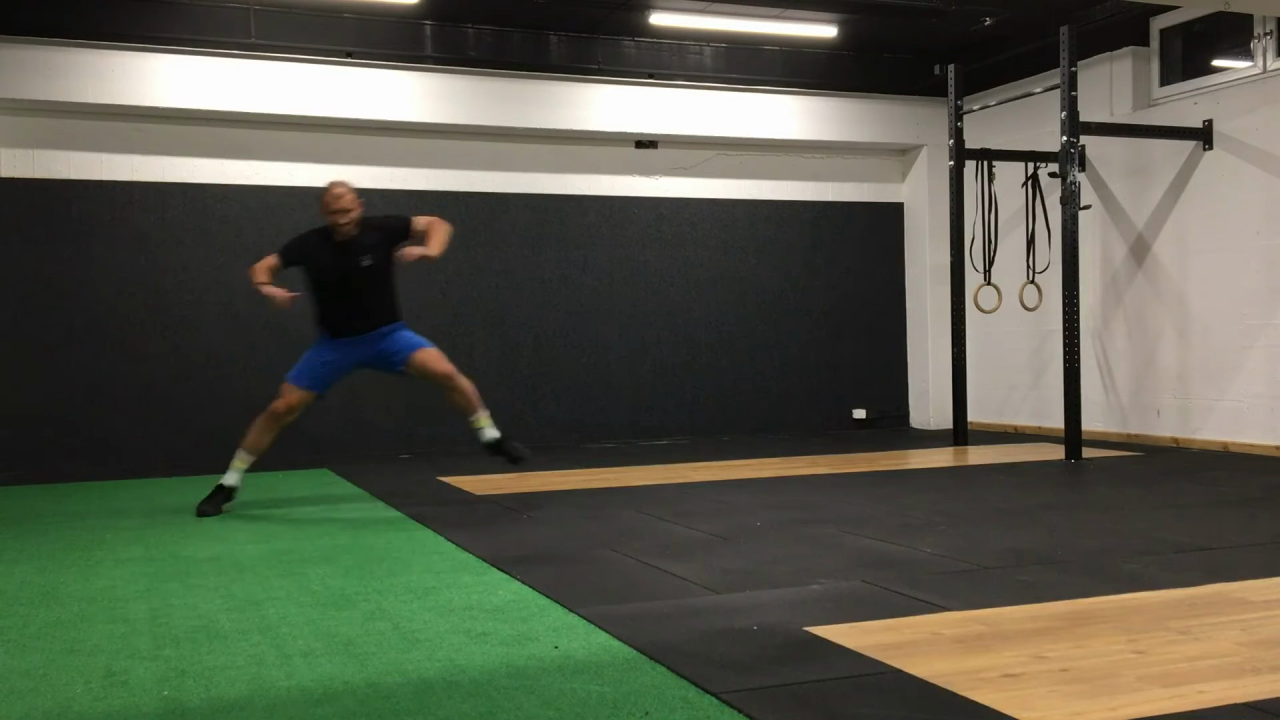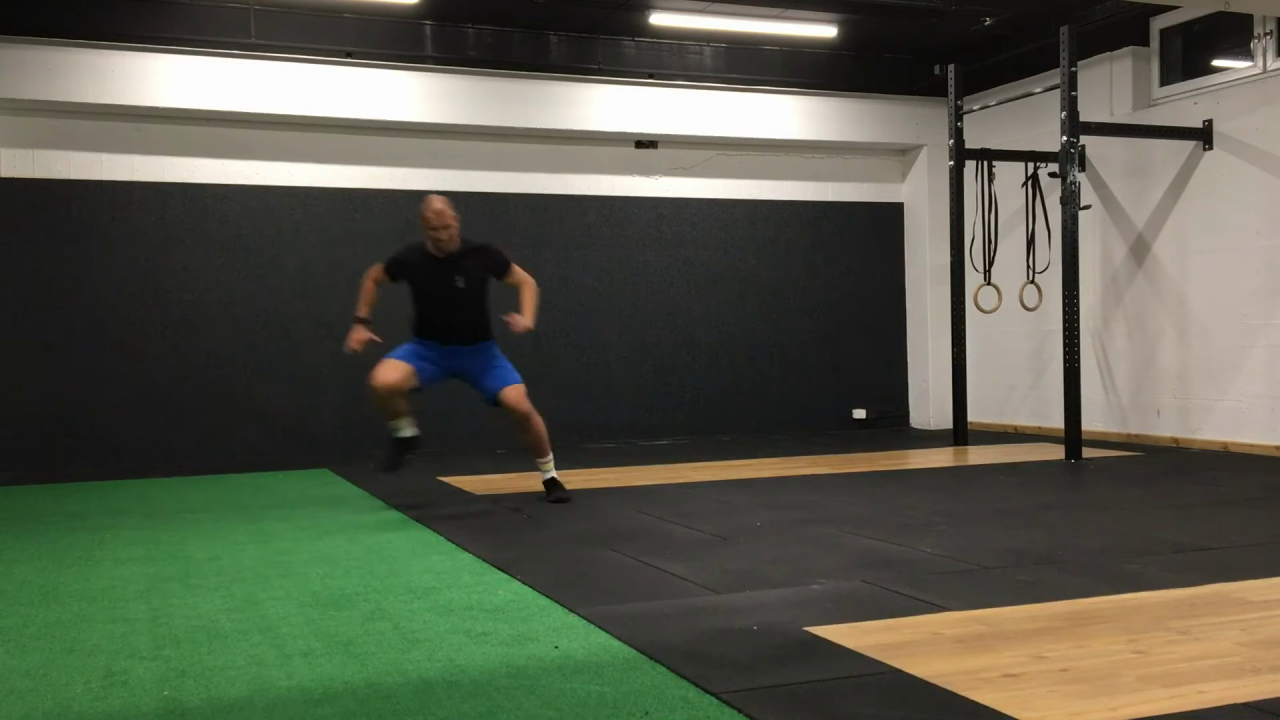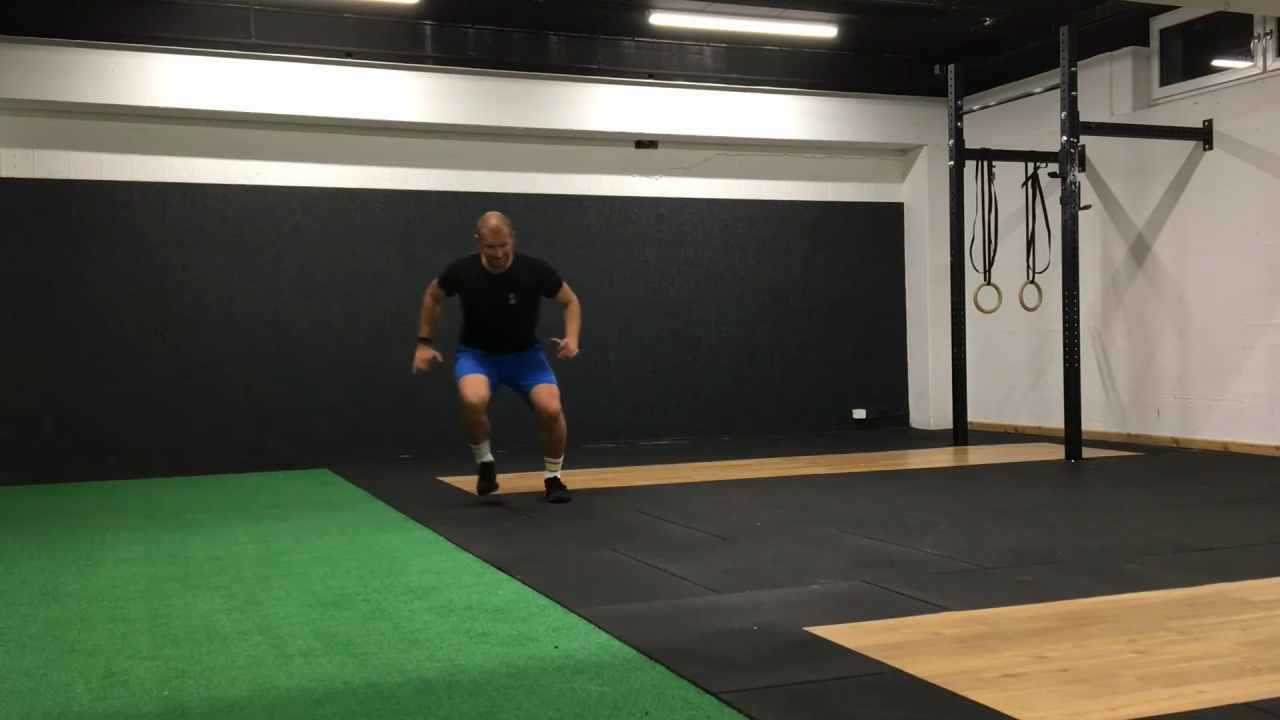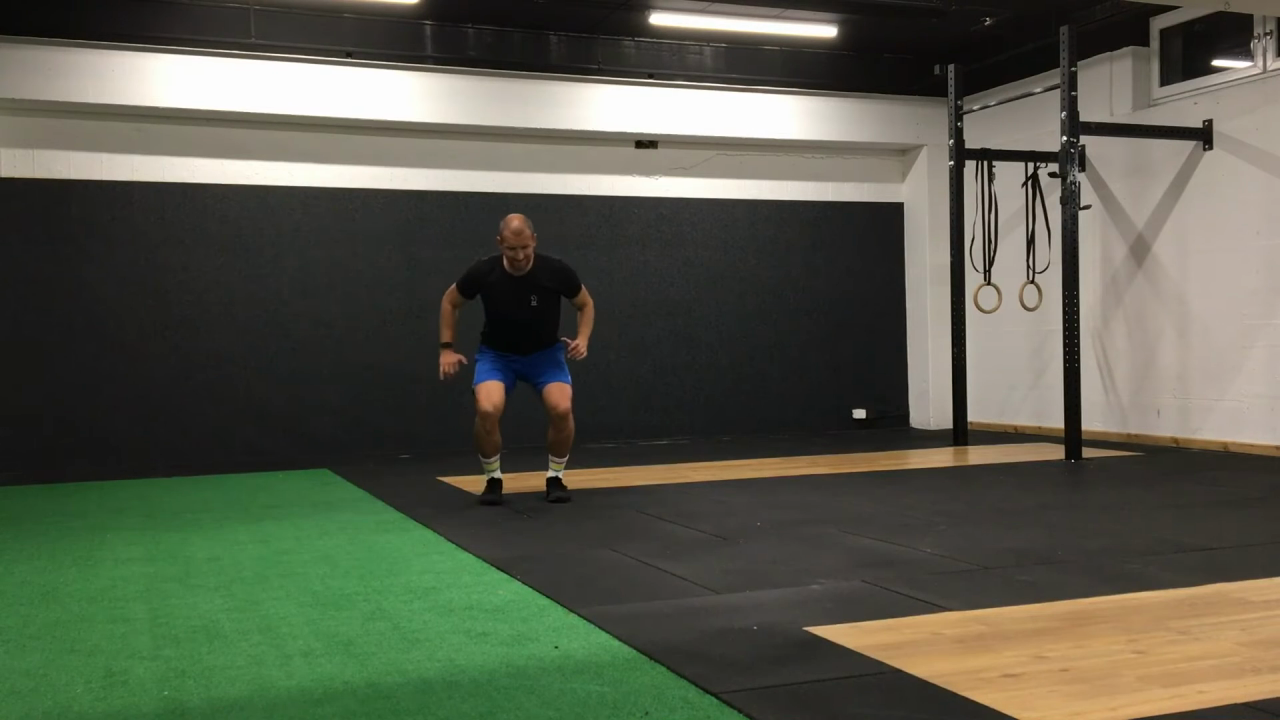
dt=0.2s
person 1, frame 1
left shoulder: (381, 230)
right shoulder: (309, 244)
left elbow: (439, 225)
right elbow: (260, 269)
left wrist: (430, 251)
right wrist: (266, 287)
left hip: (386, 333)
right hip: (333, 342)
left knee: (443, 372)
right knee: (282, 409)
left ankle: (490, 437)
right ankle: (230, 483)
person 1, frame 2
left shoulder: (481, 254)
right shoulder: (410, 258)
left elbow: (526, 282)
right elbow: (372, 278)
left wrist: (527, 318)
right wrist: (361, 323)
left hip: (478, 348)
right hip: (428, 348)
left knee: (521, 408)
right knee: (382, 383)
left ankle: (550, 477)
right ankle: (404, 434)
person 1, frame 3
left shoulder: (536, 270)
right shoulder: (462, 270)
left elbow: (570, 301)
right elbow: (432, 296)
left wrist: (571, 338)
right wrist: (424, 342)
left hip: (524, 354)
right hip: (477, 353)
left knee: (551, 409)
right knee: (474, 401)
left ankle: (553, 477)
right ankle: (486, 465)
person 1, frame 4
left shoulder: (557, 271)
right shoulder: (482, 272)
left elbow: (585, 304)
right elbow: (450, 302)
left wrist: (583, 339)
right wrist: (447, 347)
left hip: (545, 353)
right hip: (496, 354)
left knee: (562, 409)
right knee: (487, 409)
left ankle: (555, 477)
right ankle: (493, 479)
